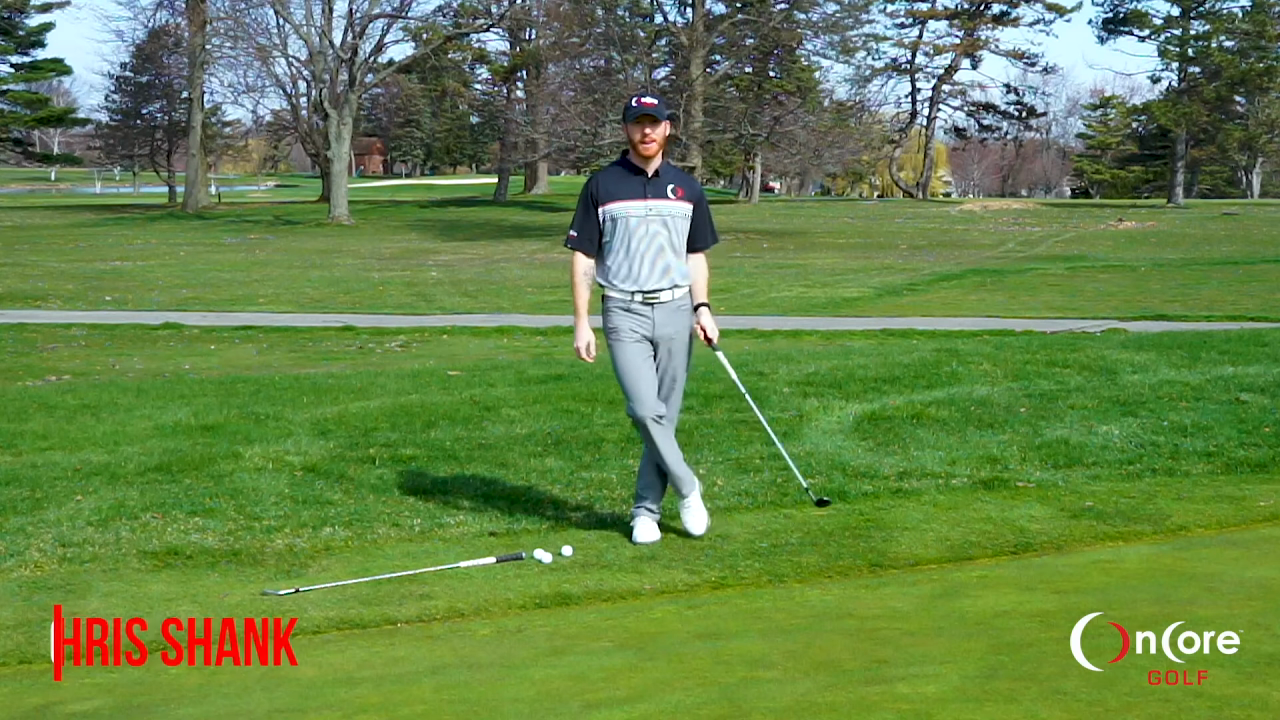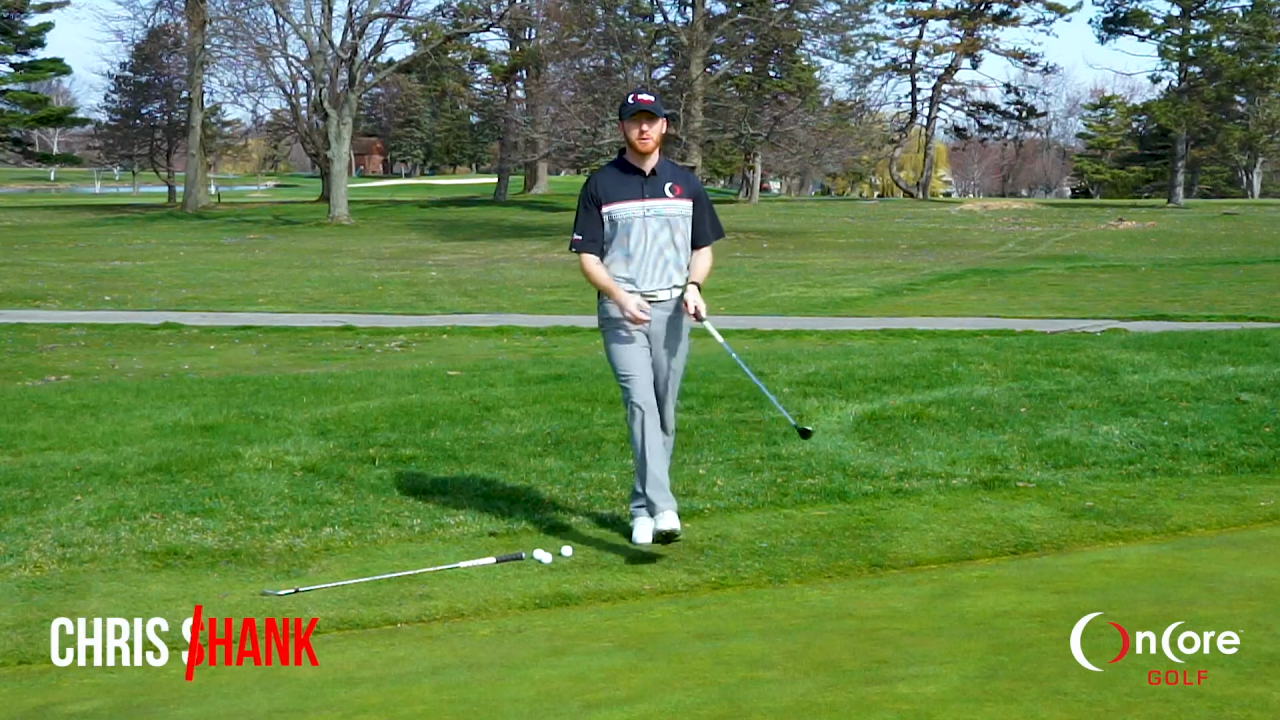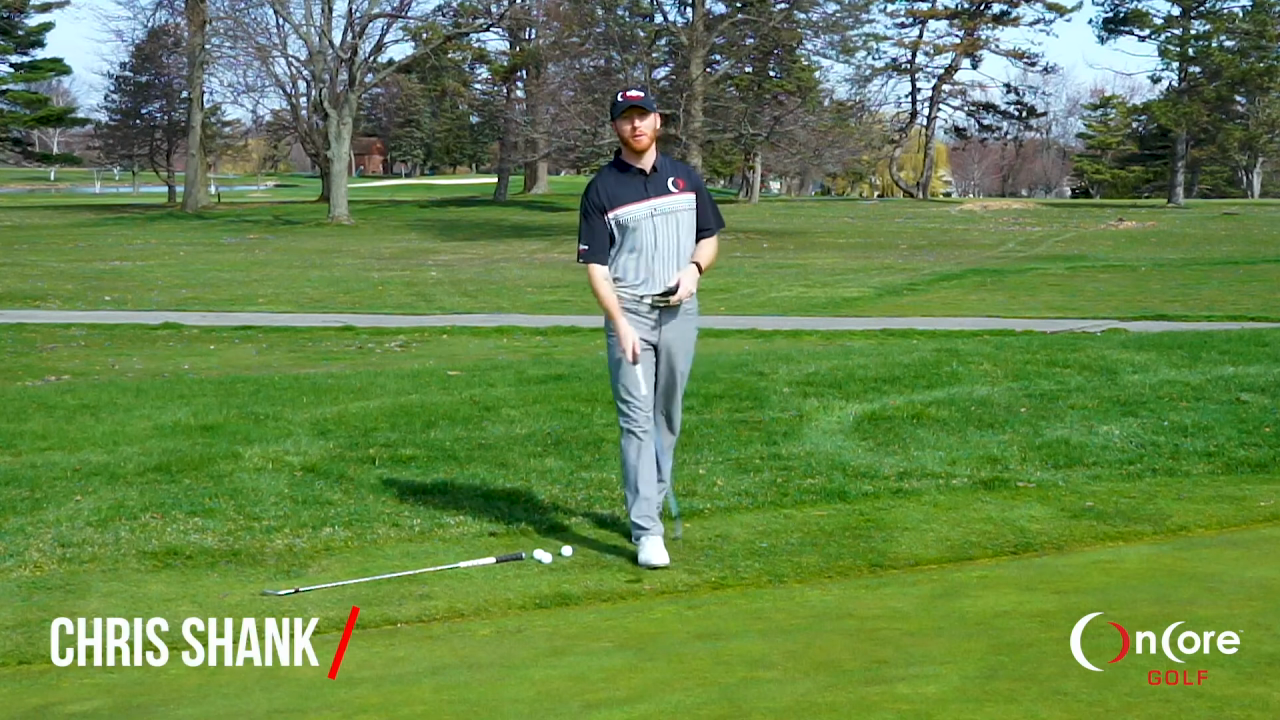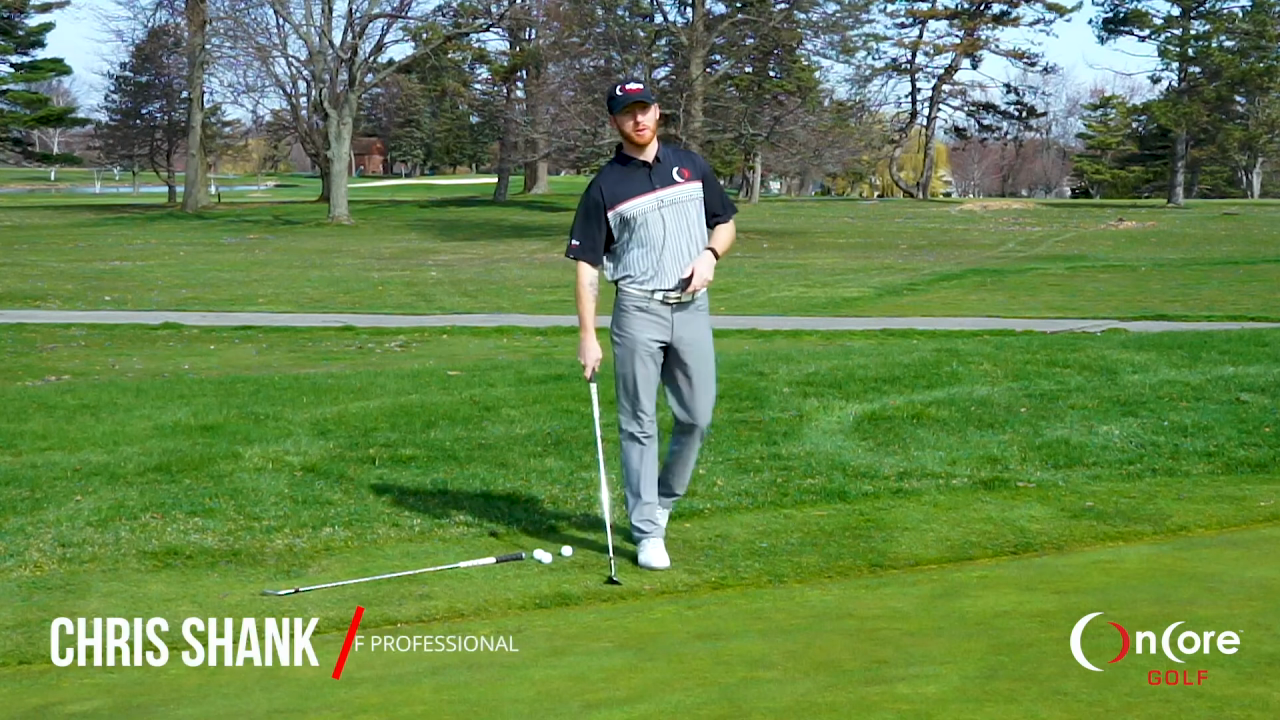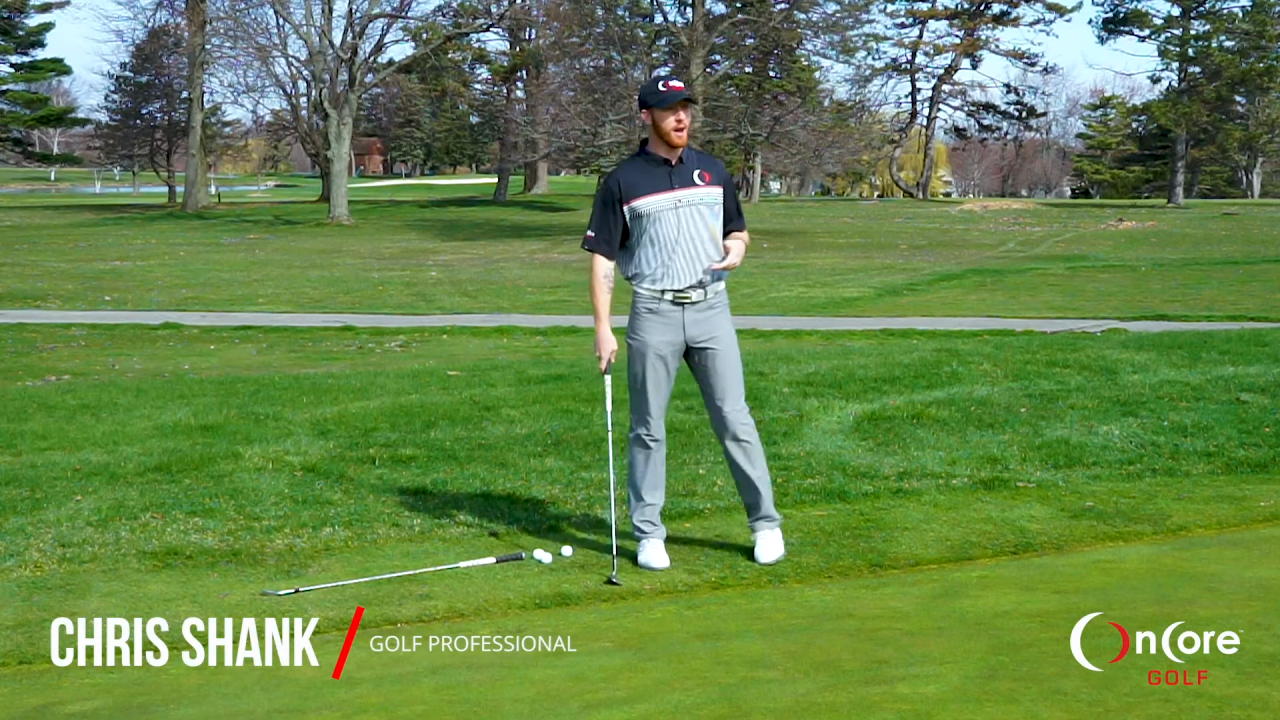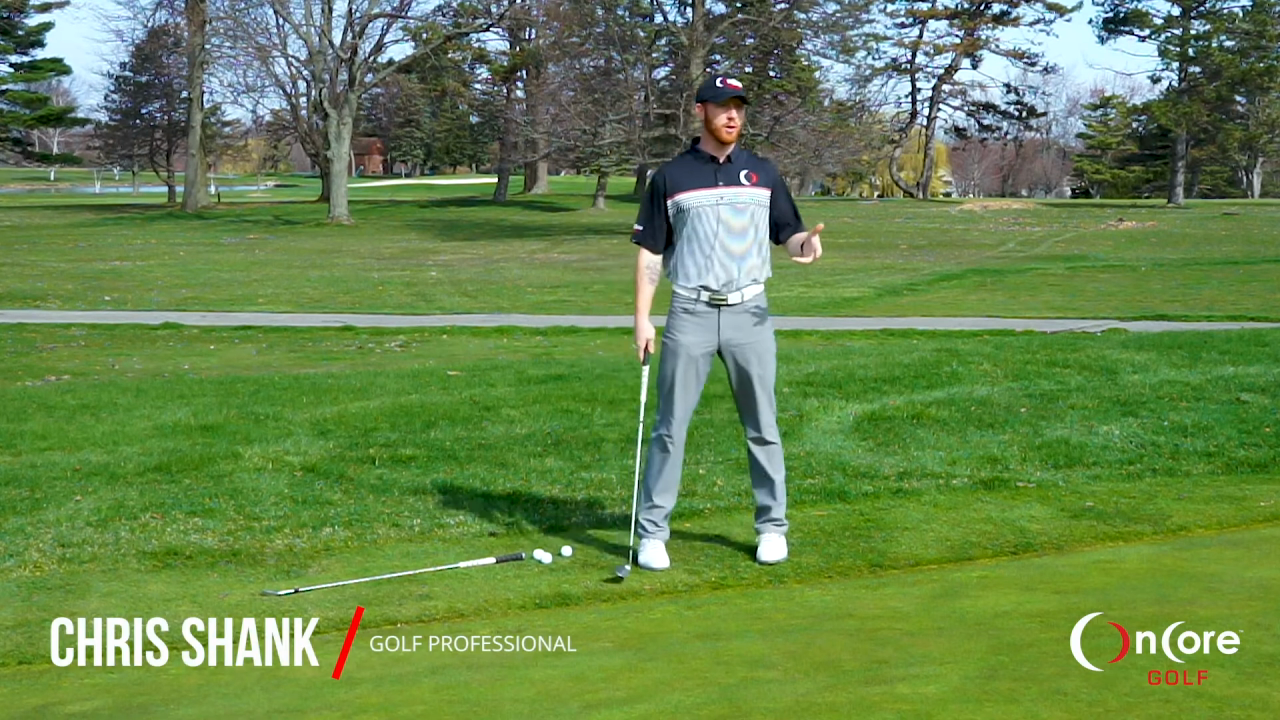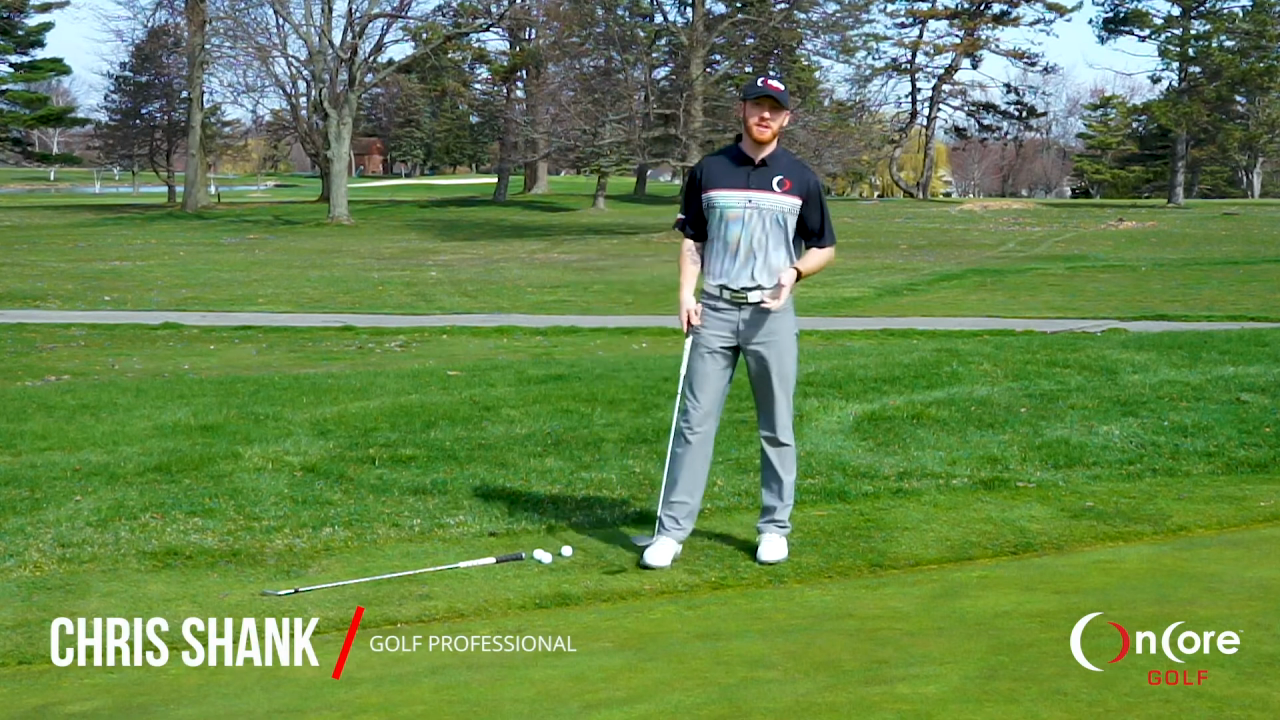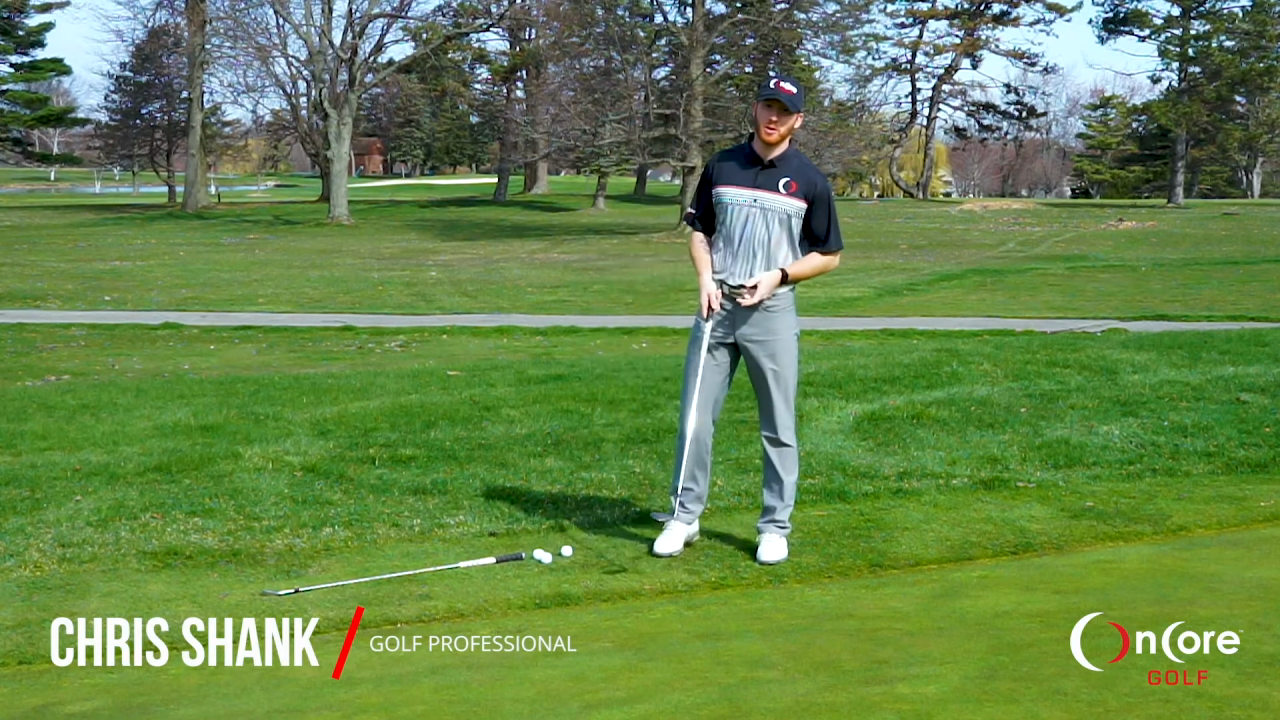
dt=0.4s
person 1, frame 1
left shoulder: (687, 187)
right shoulder: (601, 185)
left elbow: (696, 255)
right elbow: (582, 257)
left wrist: (702, 308)
right wrist: (581, 322)
left hip: (674, 311)
right hip: (624, 313)
left knee: (665, 414)
right knee: (645, 410)
left ankle: (646, 509)
right ankle: (685, 484)
person 1, frame 2
left shoulder: (686, 183)
right shoulder: (600, 184)
left elbow: (703, 249)
right elbow: (588, 256)
left wrist: (693, 287)
right wrist: (619, 296)
left hip: (671, 311)
right hip: (622, 311)
left knee: (663, 416)
right knee: (640, 401)
left ankle: (642, 509)
right ankle: (662, 507)
person 1, frame 3
left shoulder: (686, 177)
right shoulder: (601, 189)
left elbow: (709, 237)
right elbow: (595, 267)
left wrist: (694, 268)
right wrist: (620, 325)
left hip: (679, 313)
right hip: (628, 316)
left knee: (665, 420)
right knee: (636, 421)
left ankle: (646, 510)
right ankle: (648, 531)
person 1, frame 4
left shoulder: (691, 165)
right shoulder: (604, 186)
left elbow: (725, 224)
right elbow: (586, 264)
left wrist: (710, 256)
right wrist: (587, 335)
left hip: (692, 309)
right hip: (638, 312)
left knee: (696, 418)
right knee: (639, 425)
left ankle: (664, 496)
right ankle: (647, 532)
person 1, frame 5
left shoulder: (713, 170)
right shoulder: (622, 180)
left elbow: (737, 231)
right elbow: (602, 258)
left wrist: (737, 248)
right wrist: (602, 328)
left hip: (711, 310)
right hip: (654, 315)
left knee: (735, 421)
right knee: (648, 429)
left ankle: (764, 521)
right ankle: (649, 533)
person 1, frame 6
left shoulder: (764, 173)
right shoulder: (669, 176)
left elbow: (788, 235)
right elbow: (650, 251)
left wrist: (805, 244)
right wrist: (641, 317)
left hip: (749, 314)
right hip: (690, 314)
left knee: (762, 427)
right knee: (671, 427)
left ankle: (771, 525)
right ankle: (652, 531)
person 1, frame 7
left shoulder: (802, 178)
right shoulder: (707, 171)
left elbow: (823, 247)
right elbow: (692, 240)
left wrist: (795, 273)
right wrist: (685, 293)
left hip: (770, 315)
right hip: (715, 311)
left knee: (776, 427)
right knee: (695, 421)
left ankle: (774, 527)
right ankle: (670, 530)
person 1, frame 8
left shoulder: (810, 180)
right shoulder: (720, 166)
left elbow: (828, 255)
right elbow: (700, 232)
left wrist: (778, 275)
right wrist: (705, 278)
left hip: (772, 311)
right hip: (719, 309)
left knee: (777, 426)
right knee: (695, 414)
left ankle: (775, 527)
right ankle: (685, 515)
